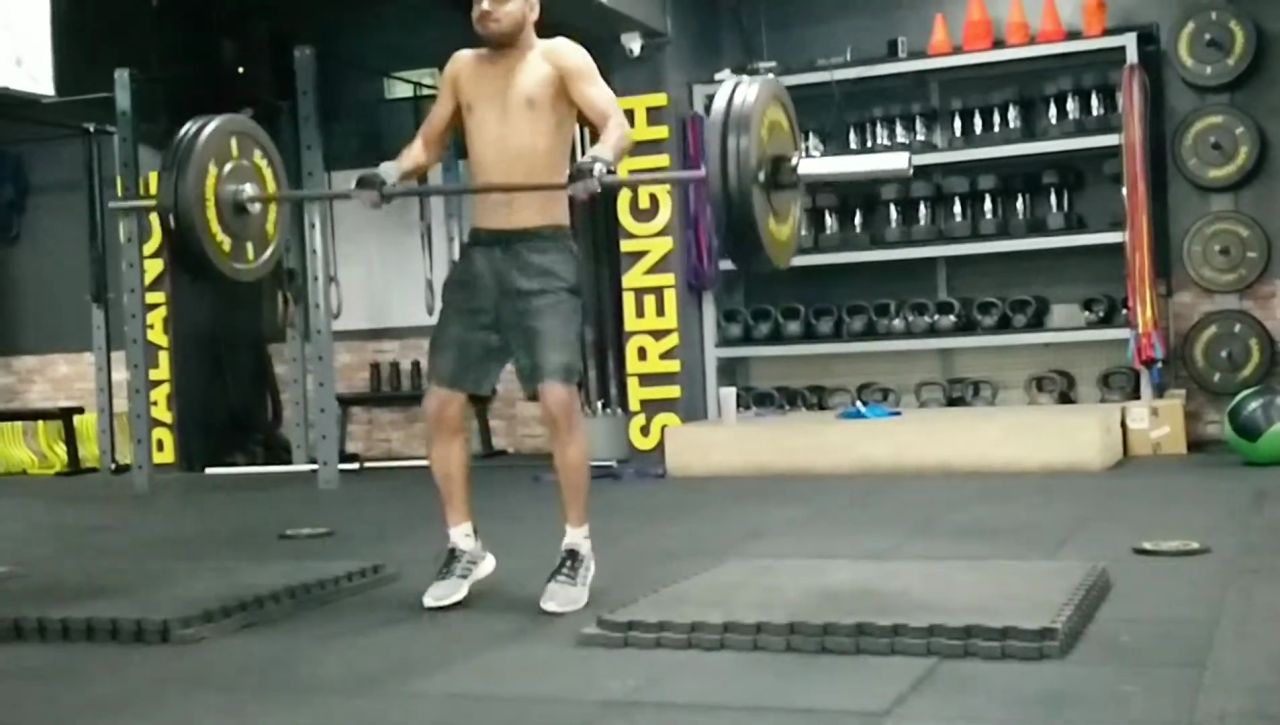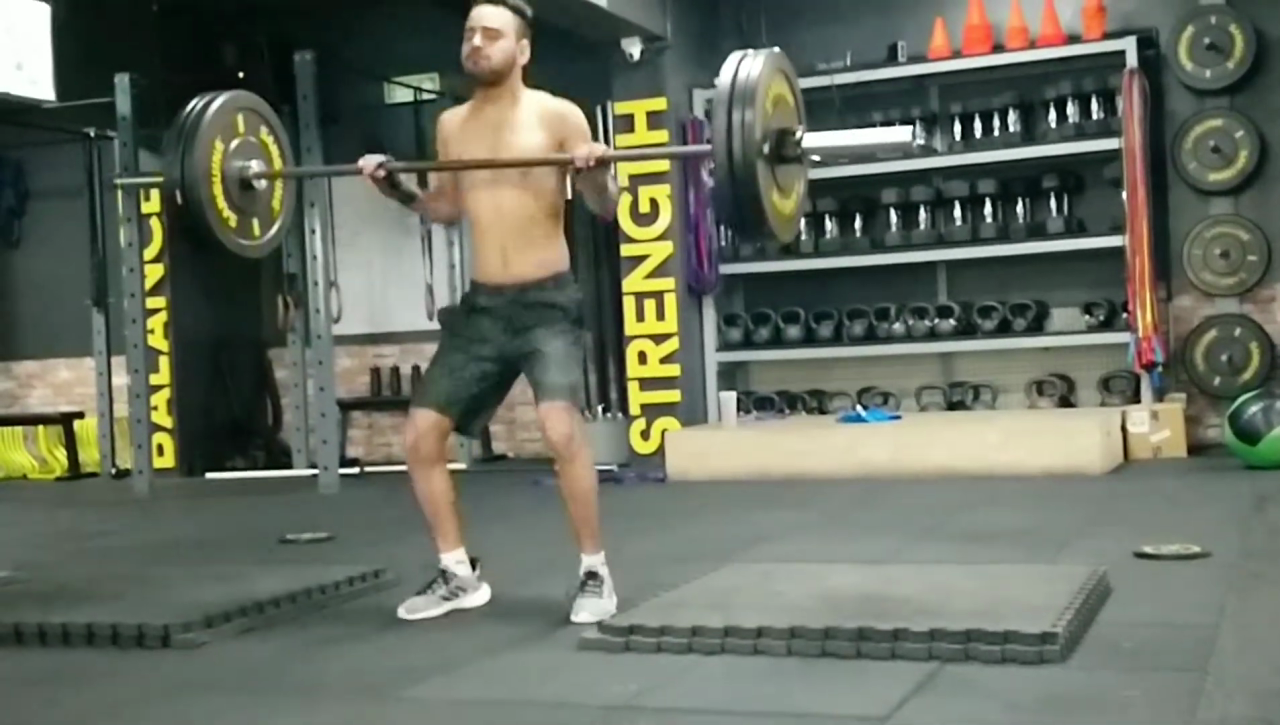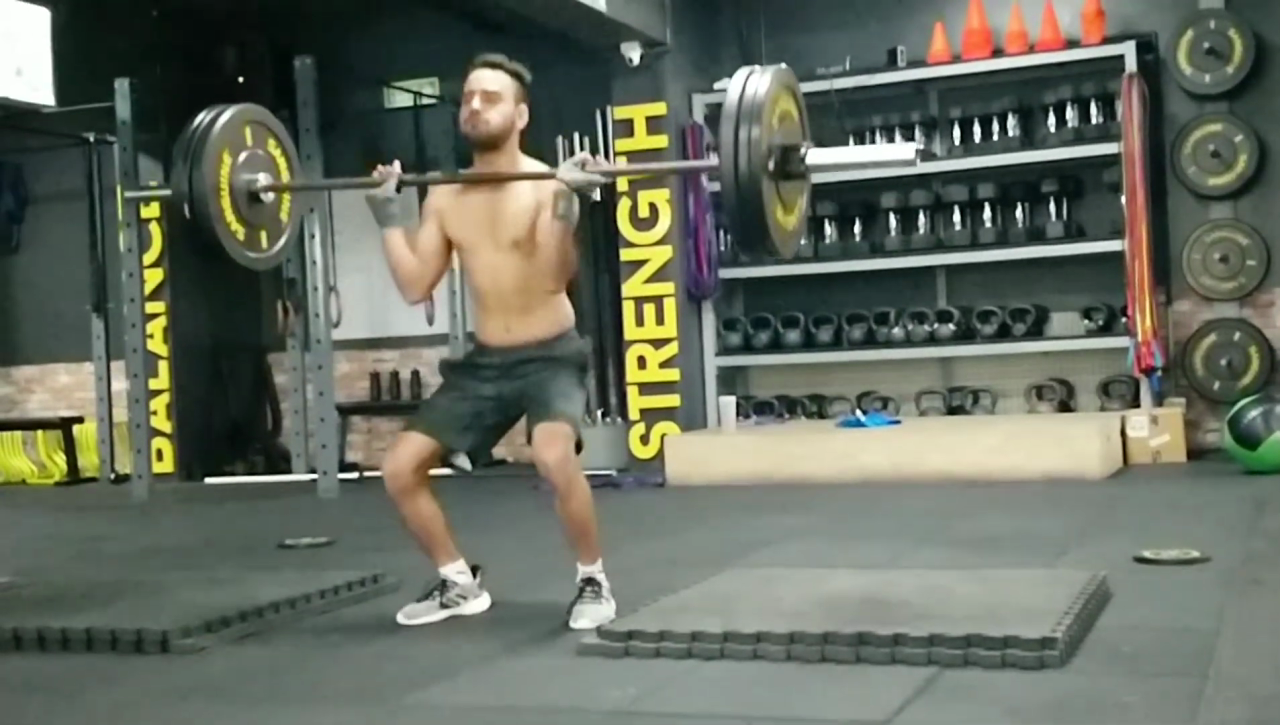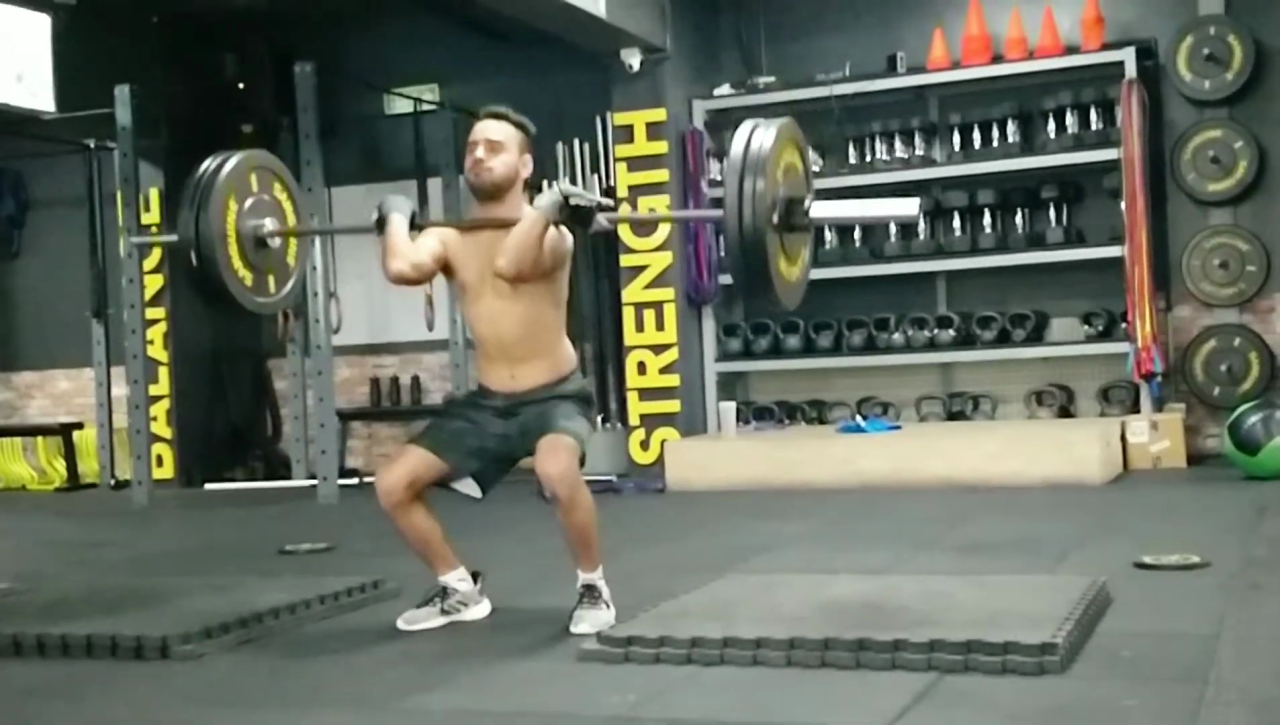
dt=0.4s
person 1, frame 1
left shoulder: (560, 57)
right shoulder: (462, 67)
left elbow: (616, 122)
right elbow: (429, 141)
left wrist: (597, 161)
right wrist: (389, 173)
left hip: (542, 252)
right hip: (478, 253)
left knee: (558, 400)
right knee: (442, 407)
left ankle: (576, 549)
right ankle: (464, 547)
person 1, frame 2
left shoulder: (555, 115)
right shoulder: (451, 124)
left elbow: (607, 206)
left wrist: (594, 174)
right wrist: (397, 189)
left hip: (547, 302)
right hip: (481, 306)
left knee: (560, 427)
right knee: (420, 436)
left ankle: (594, 572)
right ankle: (458, 574)
person 1, frame 3
left shoulder: (545, 184)
right shoulder: (442, 197)
left elbow: (552, 278)
right elbow: (415, 287)
left wrist: (568, 202)
right wrist: (388, 213)
left hip: (550, 357)
right hip: (484, 361)
left knee: (553, 454)
right knee: (400, 467)
left ankle: (593, 580)
right ankle: (459, 581)
person 1, frame 4
left shoulder: (550, 234)
right shoulder: (447, 237)
left elbow: (508, 264)
right elbow: (401, 267)
left wrist: (551, 205)
right wrist: (396, 216)
left hip: (553, 399)
right hip: (486, 405)
left knee: (557, 469)
right knee: (392, 485)
left ankle: (593, 587)
right ankle: (459, 587)
